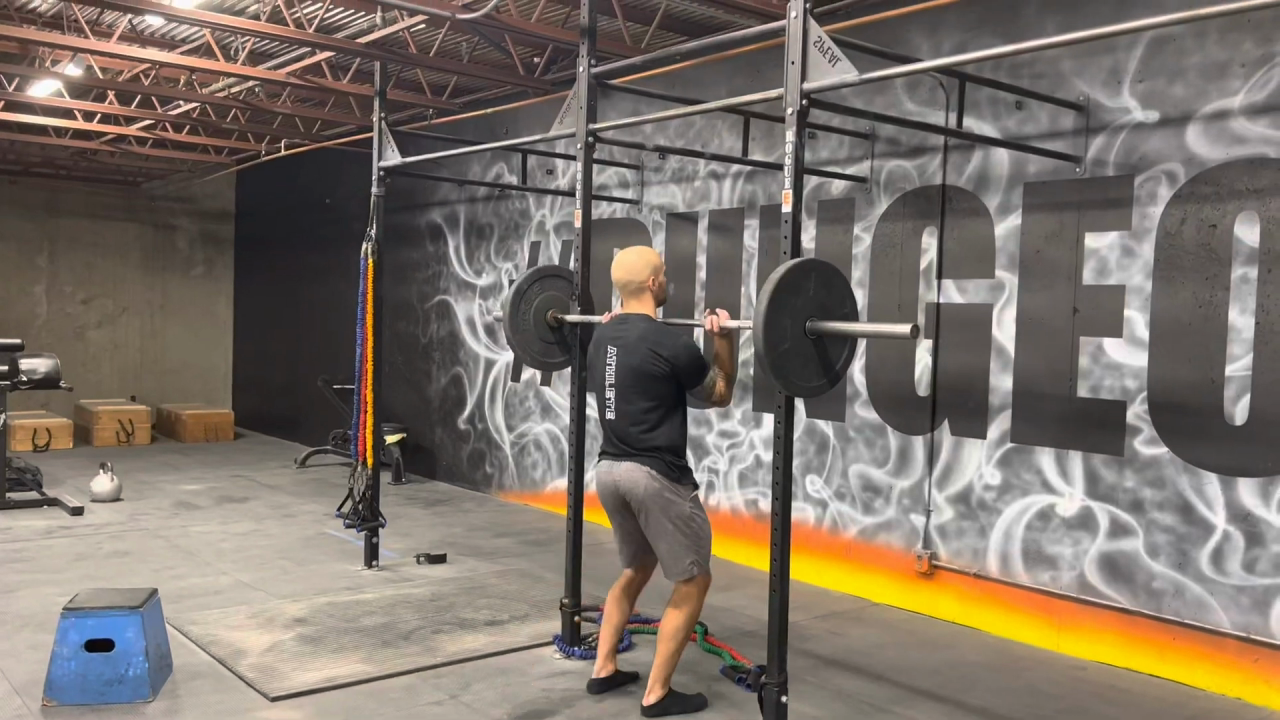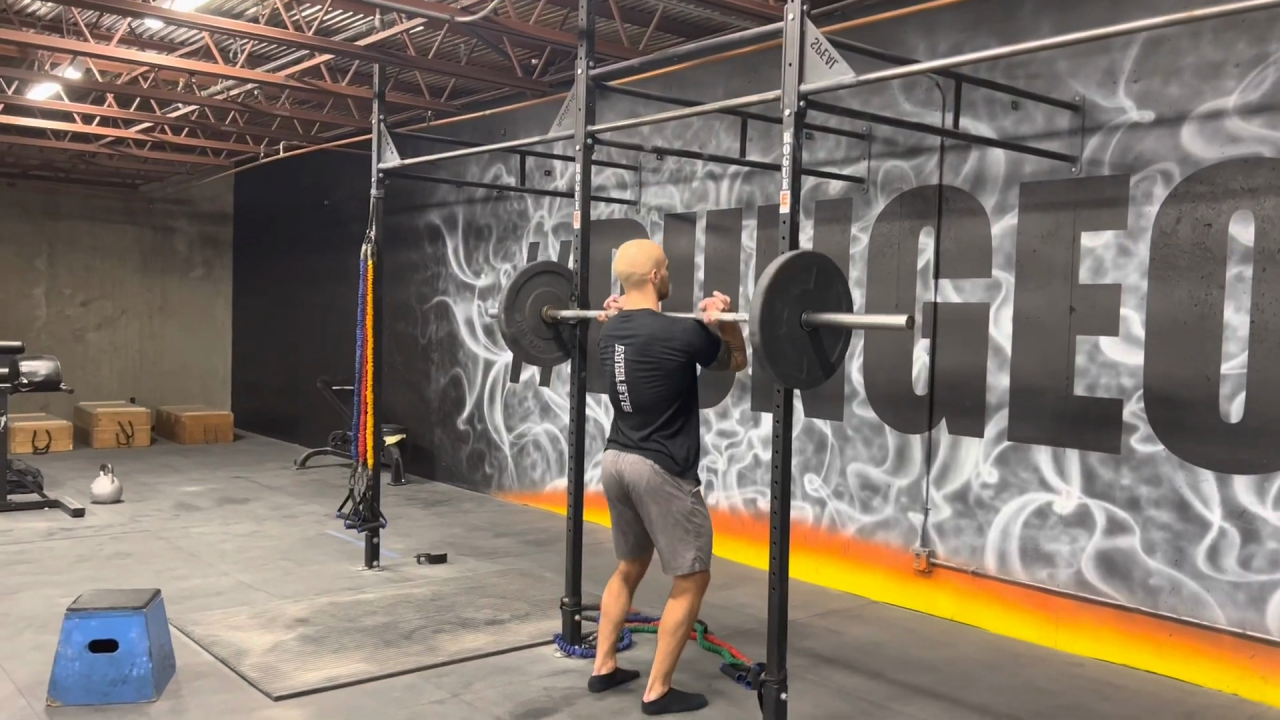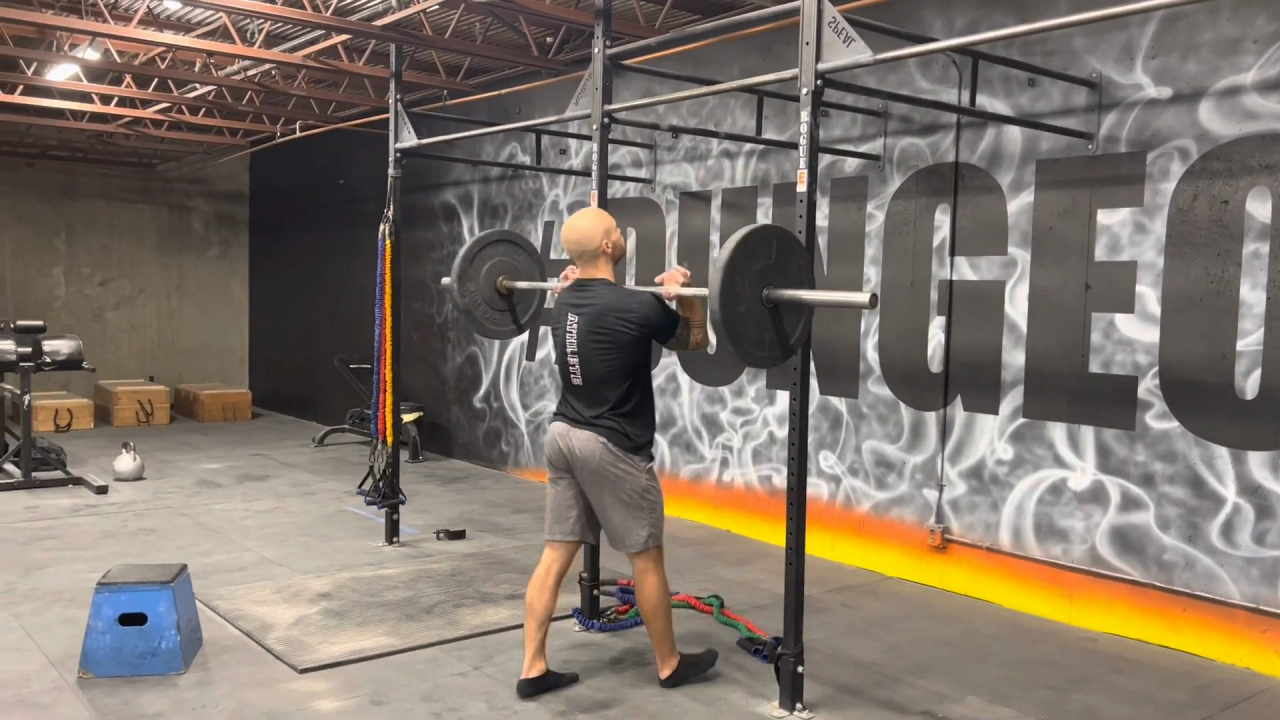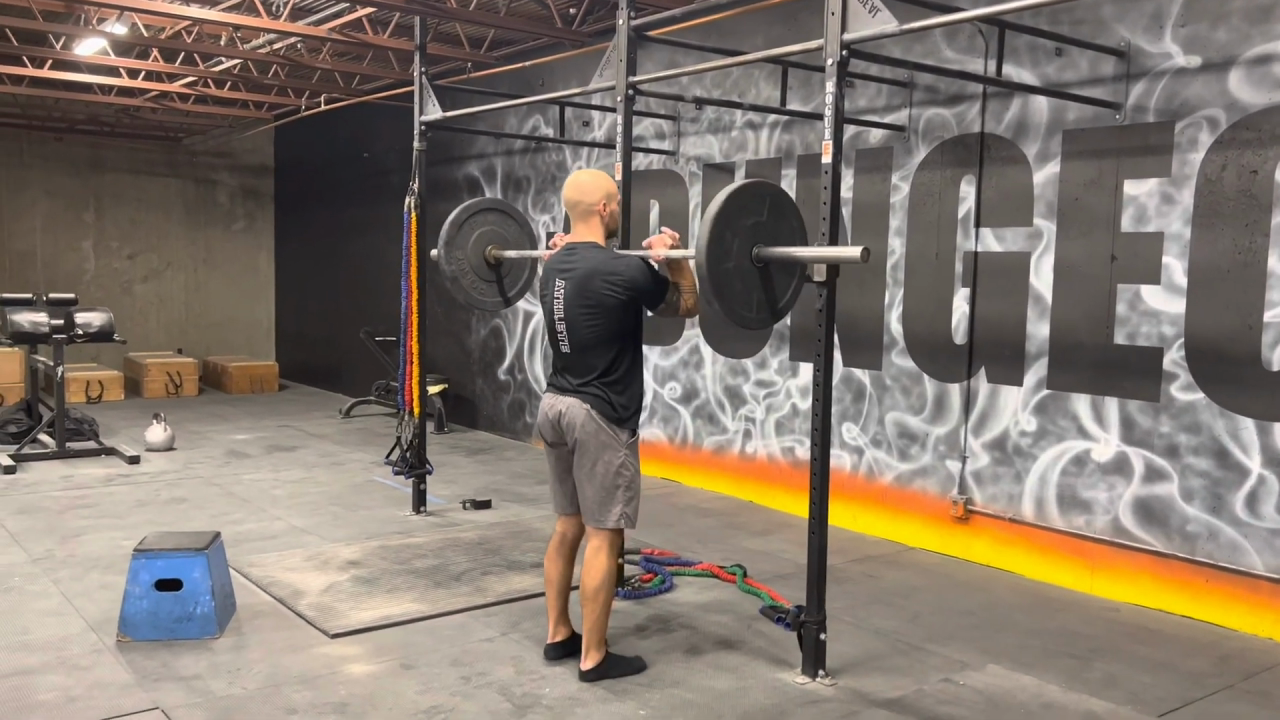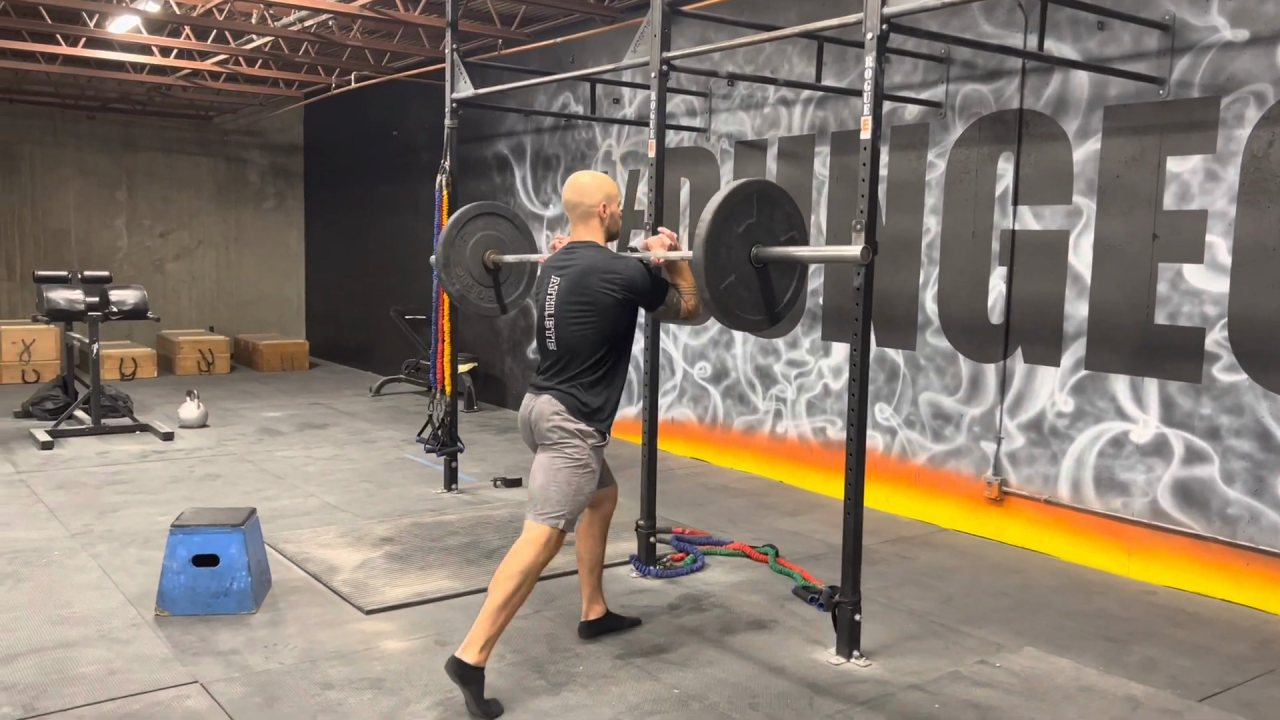
dt=1s
person 1, frame 1
left shoulder: (602, 337)
right shoulder: (671, 343)
right elbow: (720, 396)
right wrist: (724, 343)
left hip: (609, 470)
right hip: (657, 477)
left knee: (637, 569)
right knee: (693, 581)
left ankle: (604, 669)
person 1, frame 2
left shoulder: (611, 330)
right shoulder: (680, 332)
right elbow: (736, 361)
right wrist: (723, 322)
left hip: (616, 460)
right hip: (660, 470)
left knee: (628, 568)
right knee: (690, 580)
left ankle: (603, 668)
person 1, frame 3
left shoulder: (564, 301)
right shoulder: (637, 307)
right elbow: (696, 340)
right wrist: (684, 296)
left hip: (563, 436)
right hip: (612, 448)
left knee: (556, 554)
right knee: (647, 557)
left ankle: (533, 668)
right ankle: (669, 664)
person 1, frame 4
left shoulder: (553, 266)
right shoulder: (625, 271)
right elbow: (687, 306)
right wrist: (673, 257)
left hip: (554, 406)
right hip: (600, 417)
left knee: (568, 527)
right knee: (604, 536)
left ankle: (558, 635)
right ankle: (594, 657)
person 1, frame 5
left shoulder: (554, 266)
right shoulder: (623, 271)
right elbow: (688, 308)
right wrist: (672, 258)
left hip: (542, 405)
right hip: (571, 420)
left knee: (602, 497)
right knee: (540, 537)
left ankle: (594, 612)
right ankle: (471, 656)
